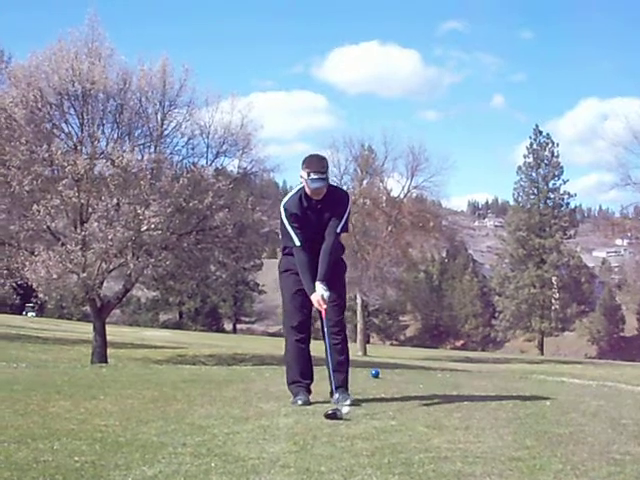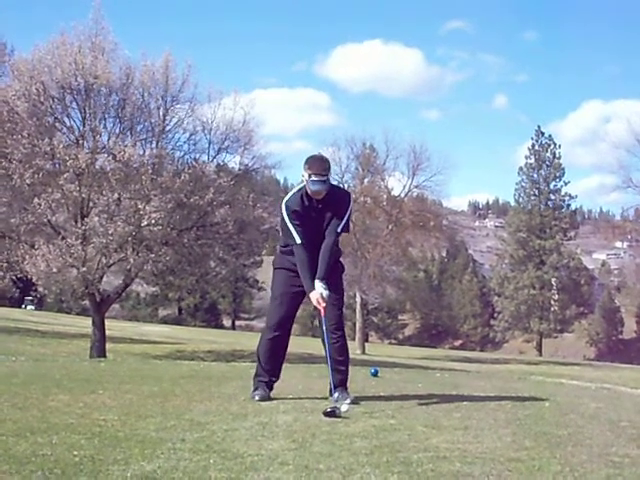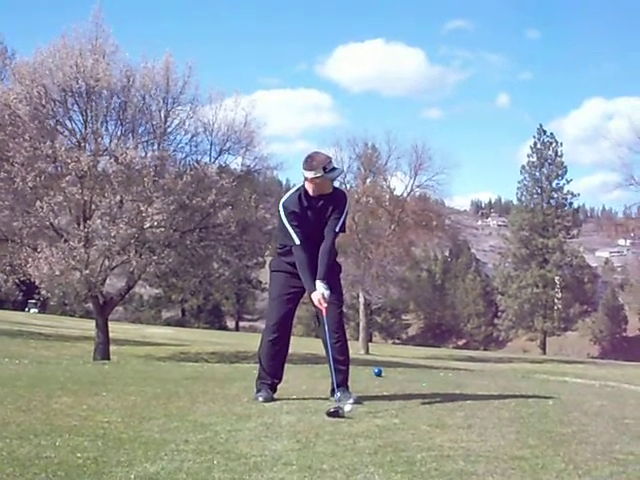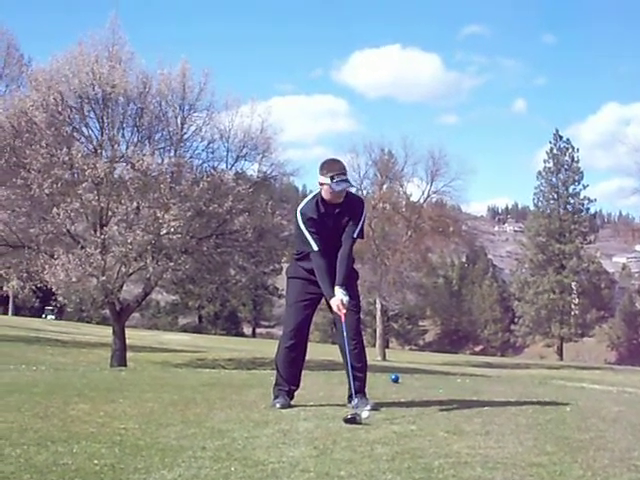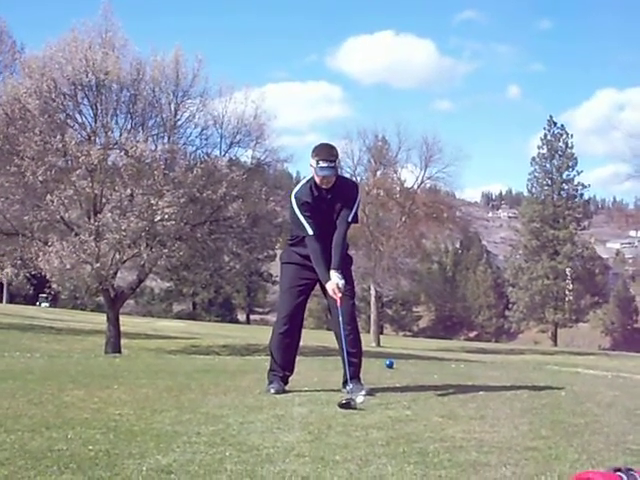
dt=1s
person 1, frame 1
left shoulder: (341, 198)
right shoulder: (290, 204)
left elbow: (330, 241)
right elbow: (299, 249)
left wrist: (321, 282)
right wrist: (311, 290)
left hip: (330, 266)
right hip: (296, 265)
left knee: (335, 324)
right knee: (296, 326)
left ankle: (340, 388)
right ankle: (300, 388)
person 1, frame 2
left shoulder: (342, 198)
right shoulder: (291, 202)
left elbow: (331, 240)
right elbow: (300, 247)
left wrist: (321, 281)
right wrist: (310, 288)
left hip: (327, 266)
right hip: (292, 264)
left knee: (334, 324)
right knee: (277, 322)
left ankle: (339, 387)
right ankle: (263, 382)
person 1, frame 3
left shoulder: (338, 198)
right shoulder: (289, 203)
left elbow: (329, 241)
right elbow: (299, 248)
left wrist: (321, 281)
right wrist: (310, 288)
left hip: (325, 267)
right hip: (288, 266)
left knee: (335, 324)
right knee: (277, 323)
left ankle: (341, 387)
right ankle: (265, 385)
person 1, frame 4
left shoulder: (355, 204)
right shoulder: (306, 210)
left elbow: (346, 247)
right elbow: (317, 255)
left wrist: (340, 288)
right wrist: (330, 295)
left hip: (342, 274)
right hip: (306, 273)
left knee: (352, 330)
right knee: (293, 330)
left ankle: (358, 394)
right ankle: (283, 391)
person 1, frame 5
left shoulder: (350, 189)
right shoulder: (300, 195)
left elbow: (341, 232)
right elbow: (312, 239)
left wrist: (336, 272)
right wrist: (325, 279)
left hip: (336, 259)
right hip: (300, 258)
left knee: (347, 316)
right knee: (287, 315)
left ankle: (353, 379)
right ankle: (277, 377)
